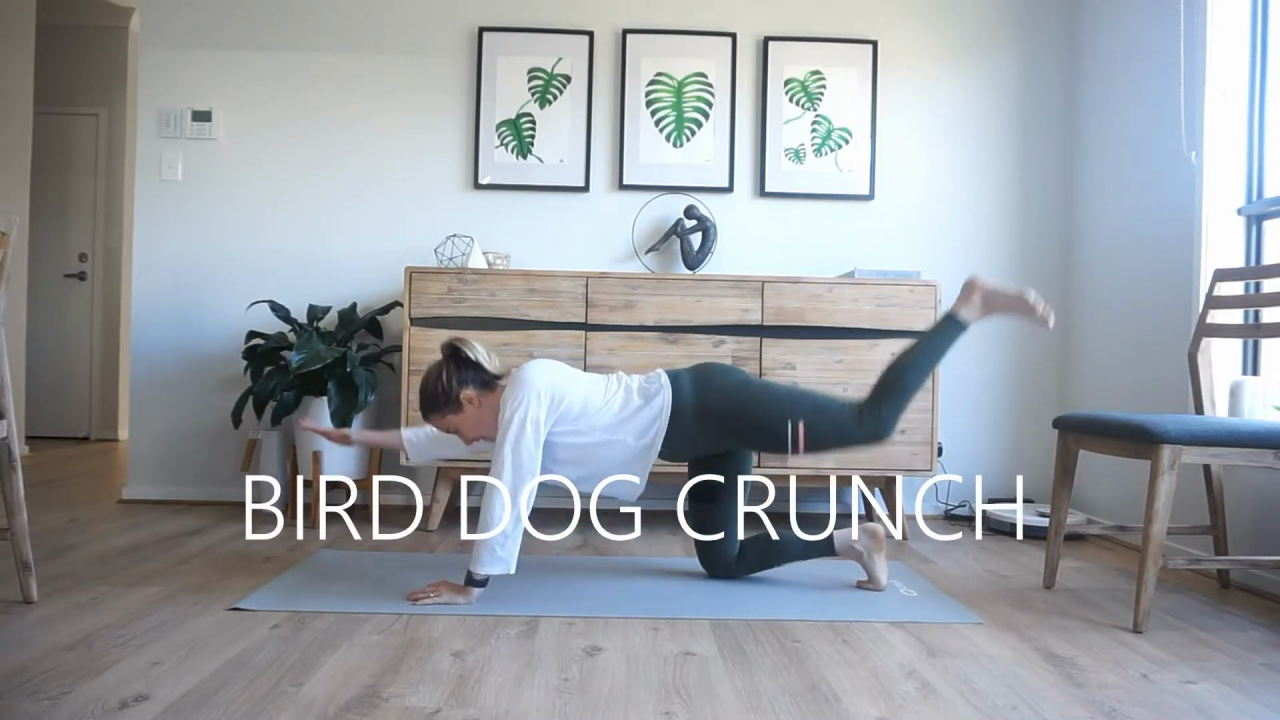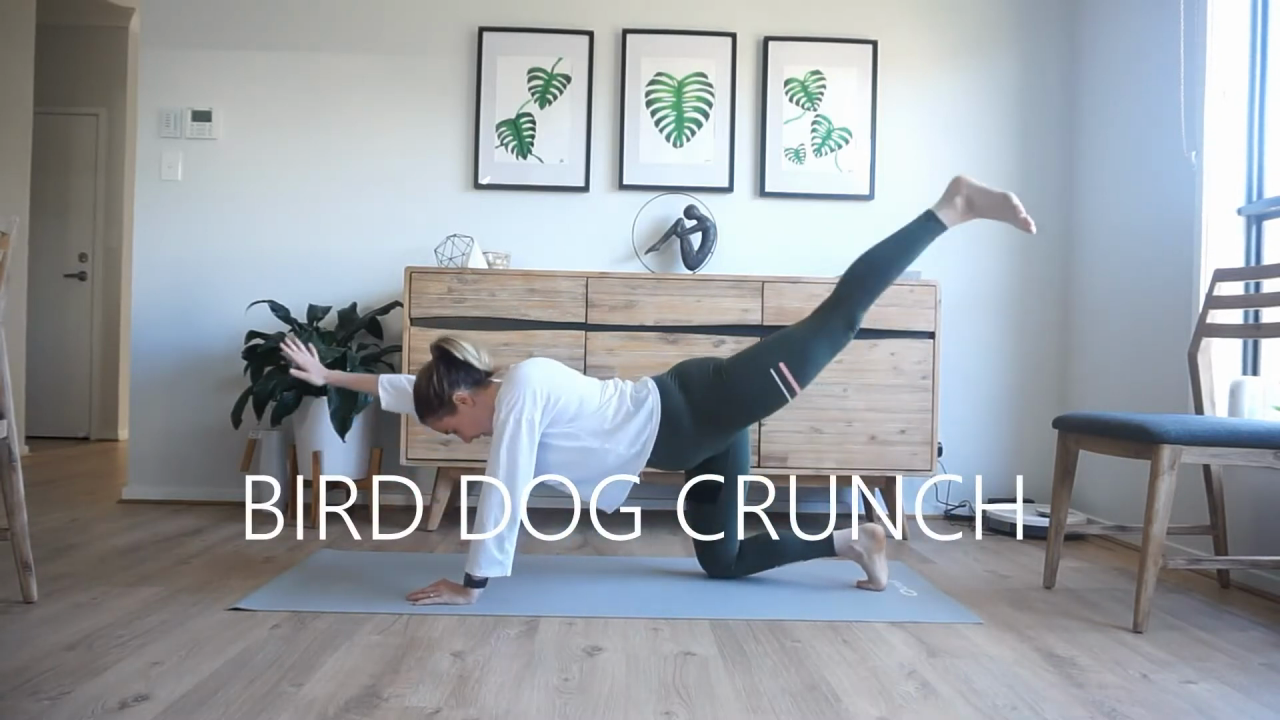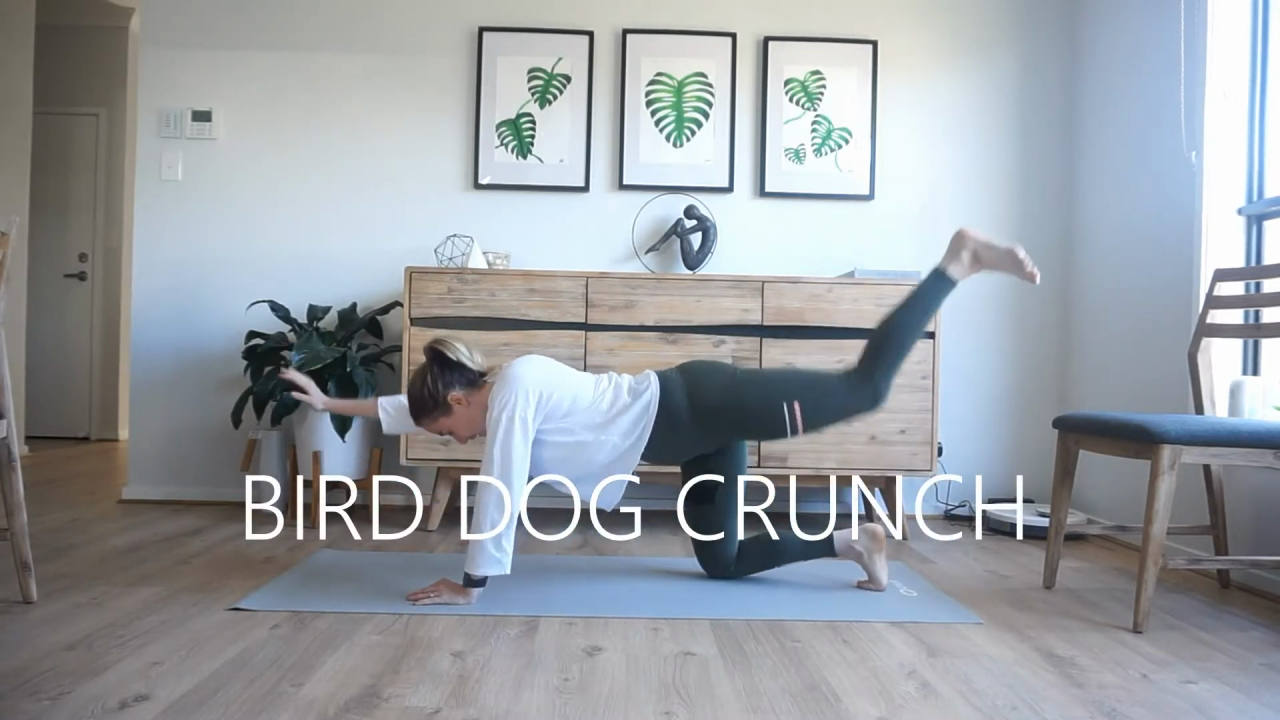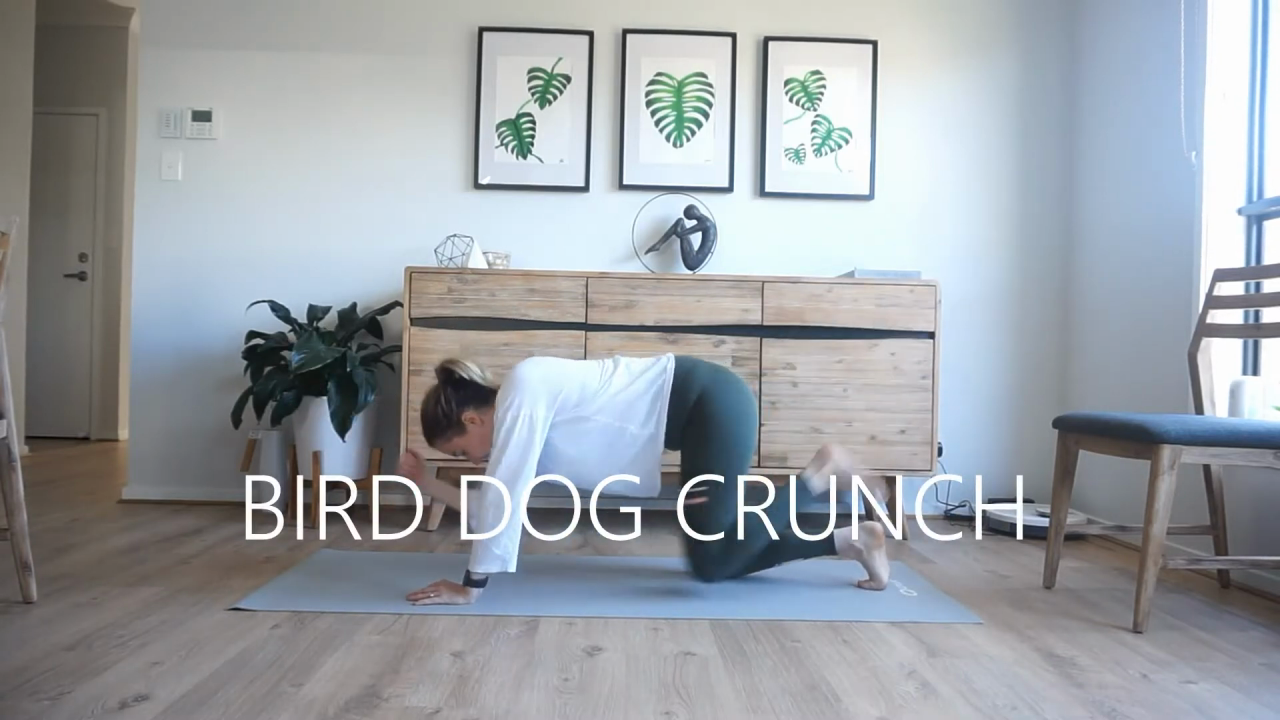
dt=0.3s
person 1, frame 1
left shoulder: (523, 394)
right shoulder: (499, 408)
left elbow: (509, 503)
right elbow: (435, 440)
left wrist: (471, 582)
right wrist: (355, 436)
left hip: (706, 410)
right hip: (704, 431)
left knee: (869, 421)
right knee: (722, 559)
left ankle: (972, 303)
right ankle: (853, 540)
person 1, frame 2
left shoulder: (517, 394)
right shoulder: (512, 387)
left elbow: (504, 500)
right elbow: (412, 390)
left wrist: (470, 585)
right wrist: (328, 377)
left hip: (704, 407)
right hip: (702, 432)
right knee: (723, 562)
left ankle: (956, 204)
right ankle: (851, 542)
person 1, frame 3
left shoulder: (510, 389)
right shoulder: (499, 393)
left elbow: (499, 497)
right elbow: (419, 412)
left wrist: (467, 583)
right wrist: (339, 404)
left hip: (702, 414)
right hip: (697, 433)
left knee: (861, 392)
right knee: (722, 563)
left ankle: (957, 260)
right ankle: (851, 541)
person 1, frame 4
left shoulder: (521, 393)
right shoulder: (522, 402)
left elbow: (502, 495)
right elbow: (504, 497)
left wrist: (470, 586)
right wrist: (429, 480)
left hip: (708, 399)
right hip: (697, 407)
left knee: (712, 563)
right knee: (718, 557)
left ankle: (817, 473)
right ankle: (853, 536)
